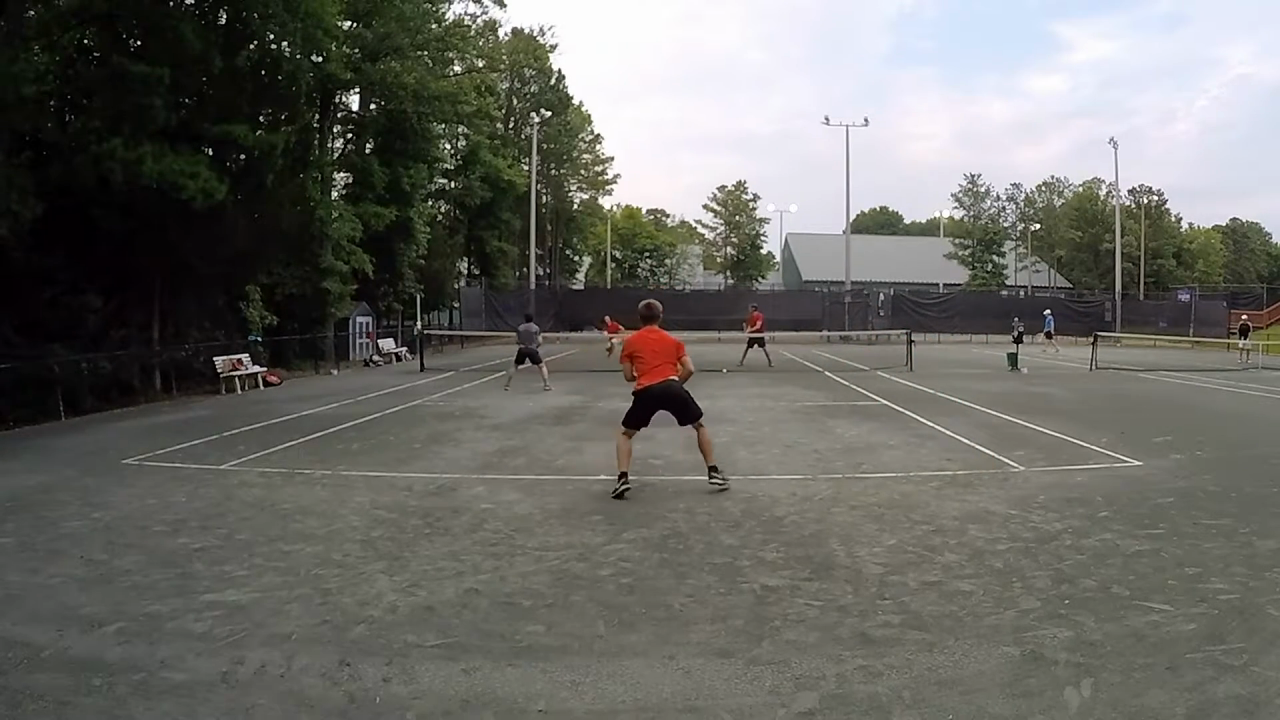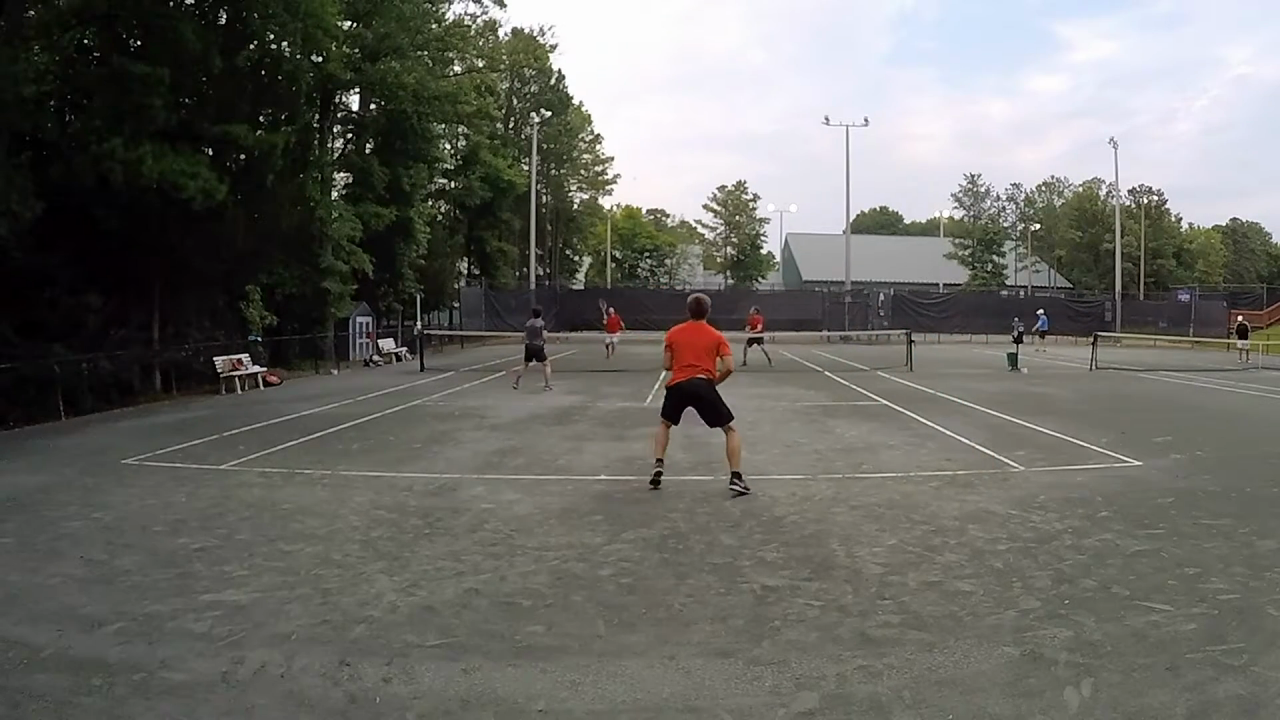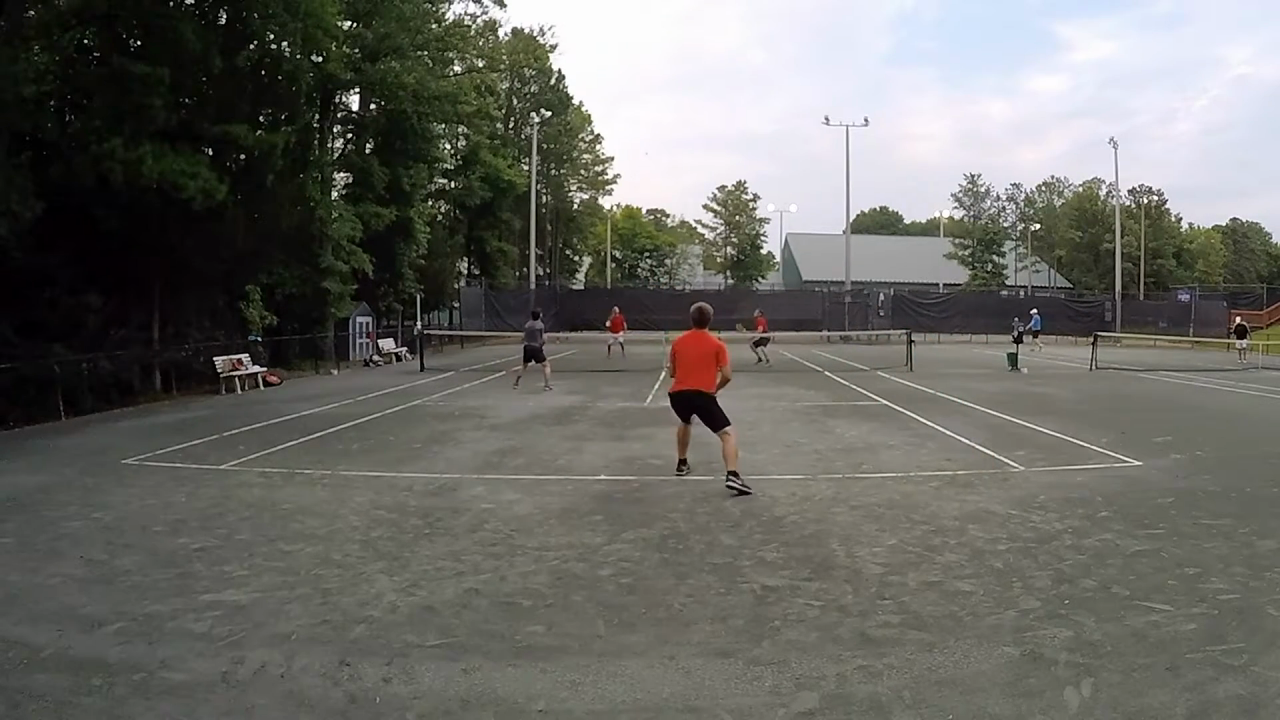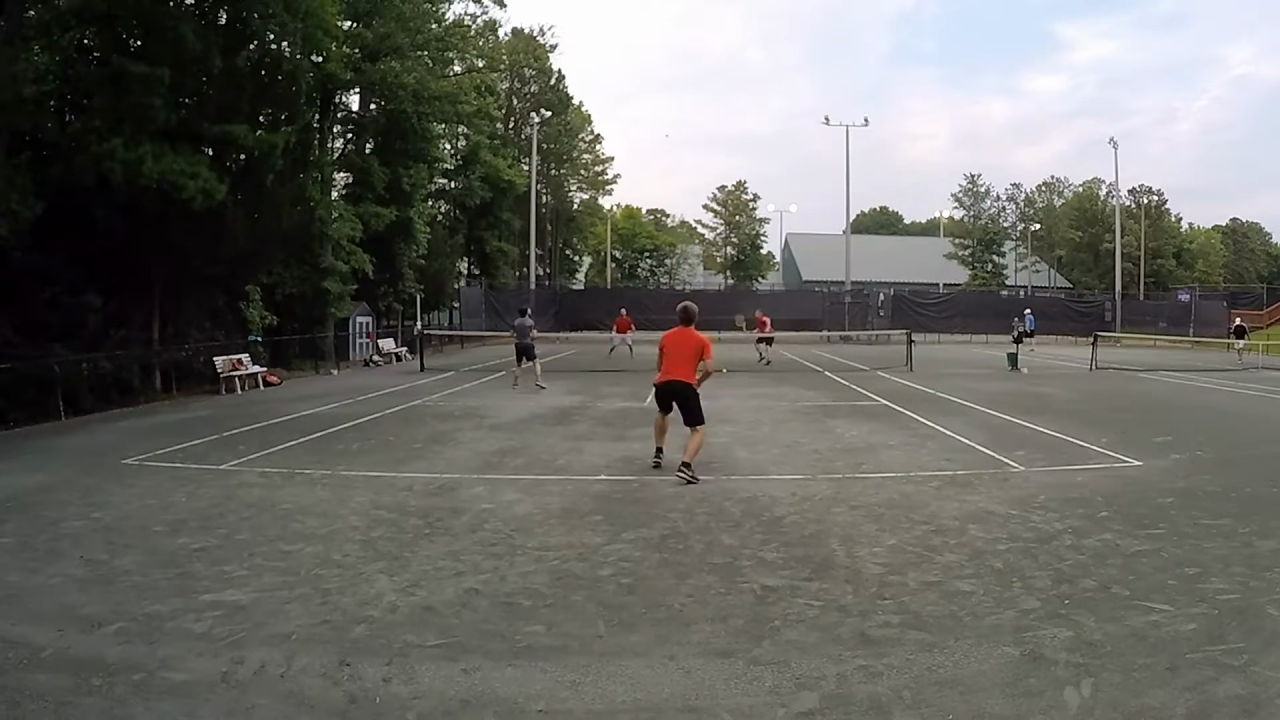
dt=0.3s
person 1, frame 1
left shoulder: (630, 341)
right shoulder: (673, 340)
left elbow: (628, 375)
right elbow: (690, 369)
left hip: (645, 393)
right hip: (672, 388)
left knee: (625, 434)
right knee: (700, 427)
left ankle: (623, 479)
right ankle: (714, 473)
person 1, frame 2
left shoulder: (674, 333)
right shoulder: (717, 336)
left elbow: (667, 365)
right elbow: (729, 368)
left hip: (678, 388)
right hip: (703, 385)
left knee: (664, 424)
right knee: (730, 430)
left ankle: (658, 465)
right ankle: (736, 478)
person 1, frame 3
left shoulder: (678, 341)
right shoulder: (717, 345)
right elbow: (727, 376)
right wrist: (715, 390)
left hip: (677, 394)
right hip: (702, 395)
left knee: (685, 422)
right knee: (727, 435)
left ankle: (682, 464)
right ankle: (733, 477)
person 1, frame 4
left shoulder: (666, 336)
right shoulder: (702, 340)
right elbow: (708, 369)
right wrist: (698, 382)
left hip: (663, 385)
right hip: (685, 386)
left knee: (662, 413)
right knee: (698, 431)
left ankle: (659, 453)
right ankle: (685, 466)
